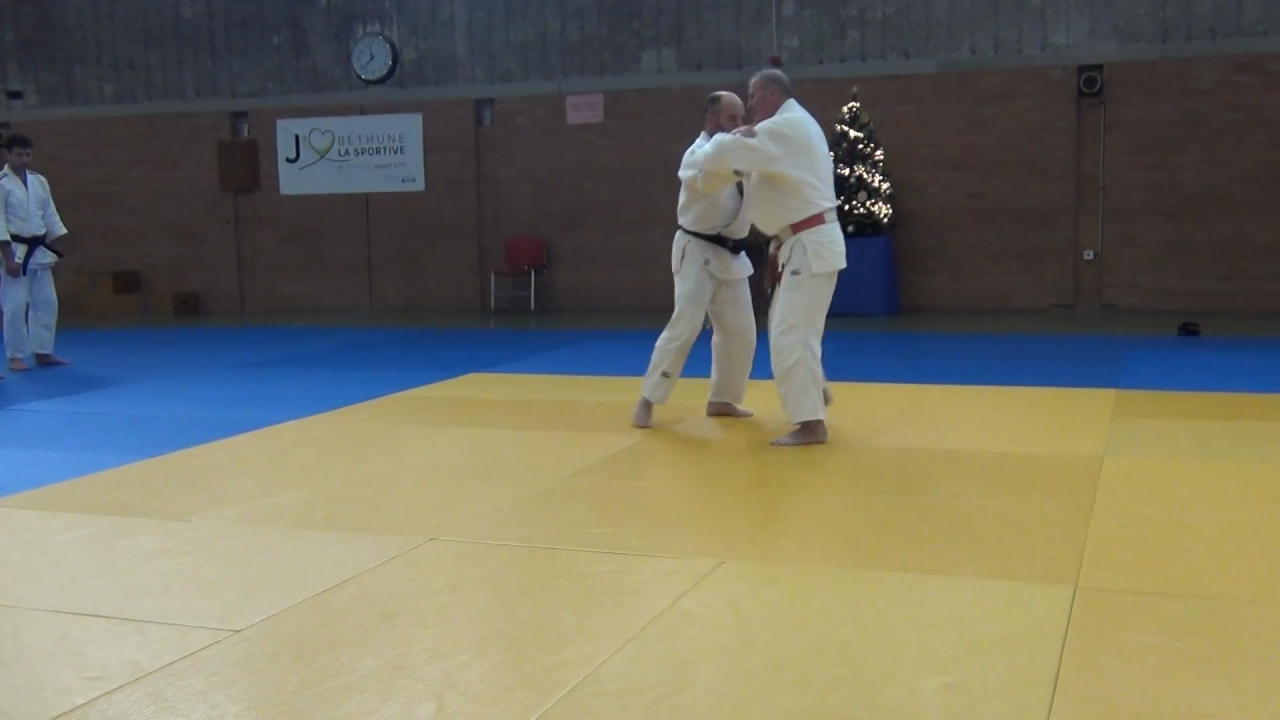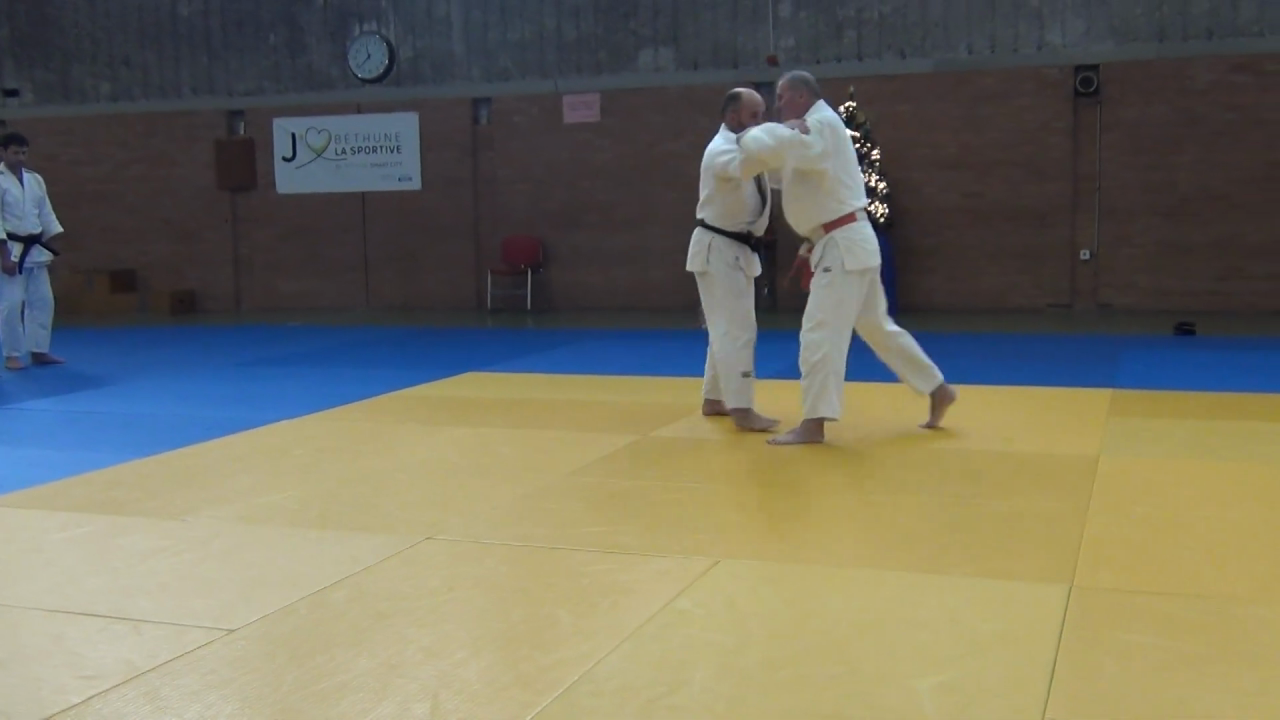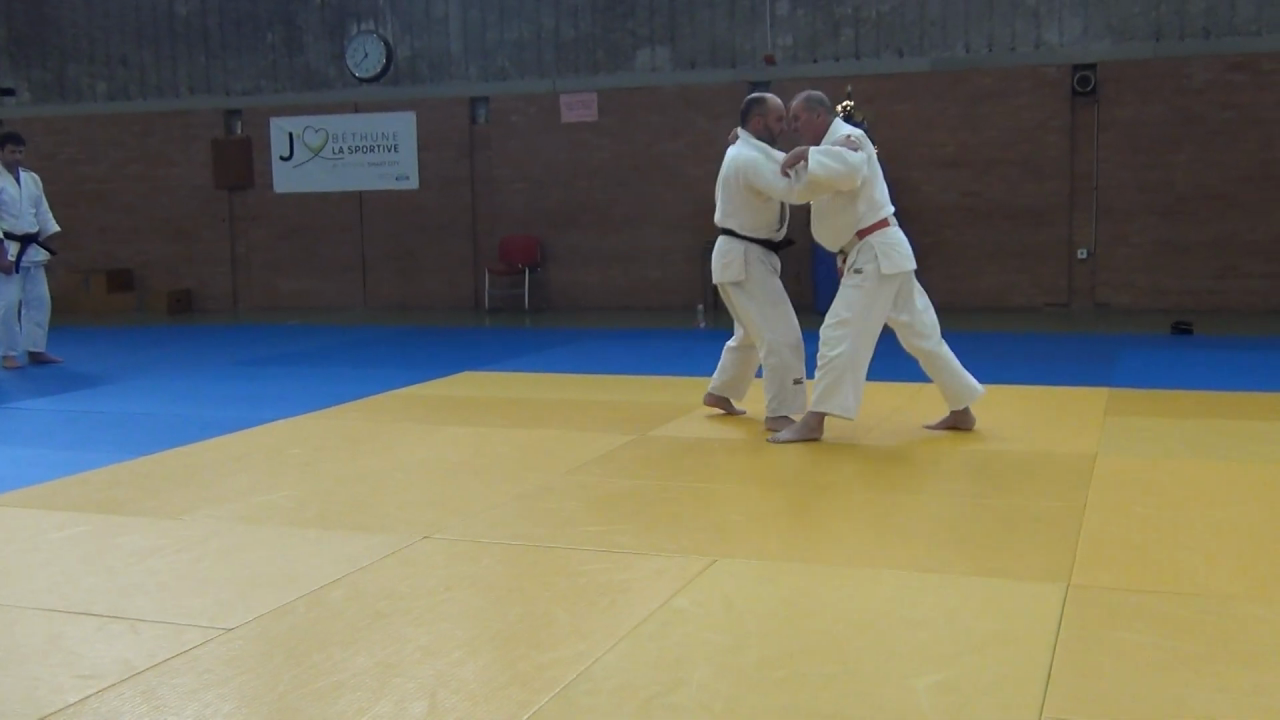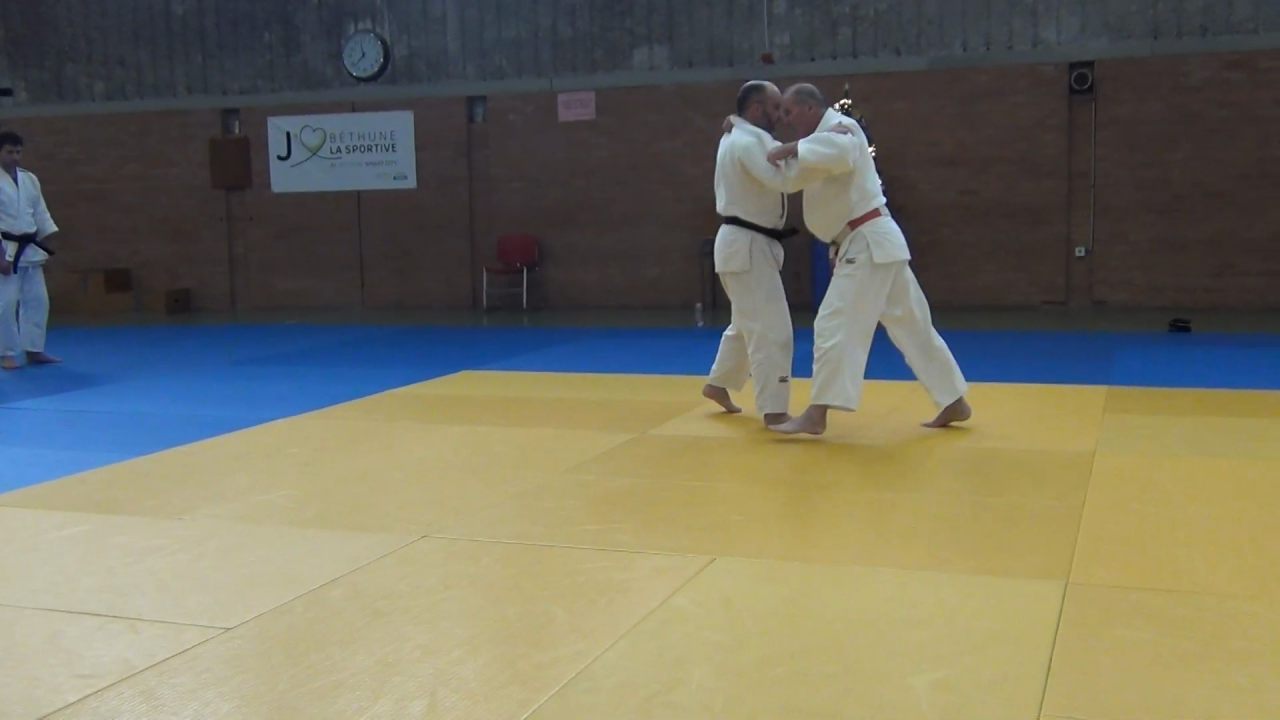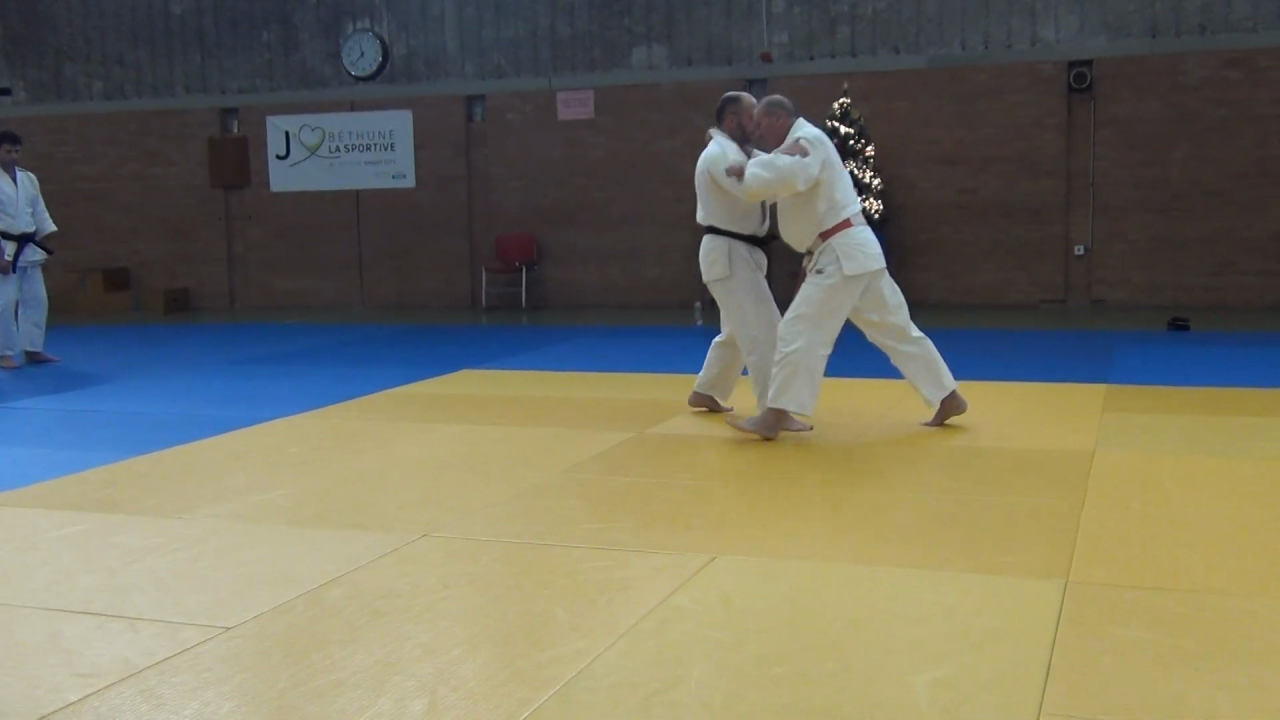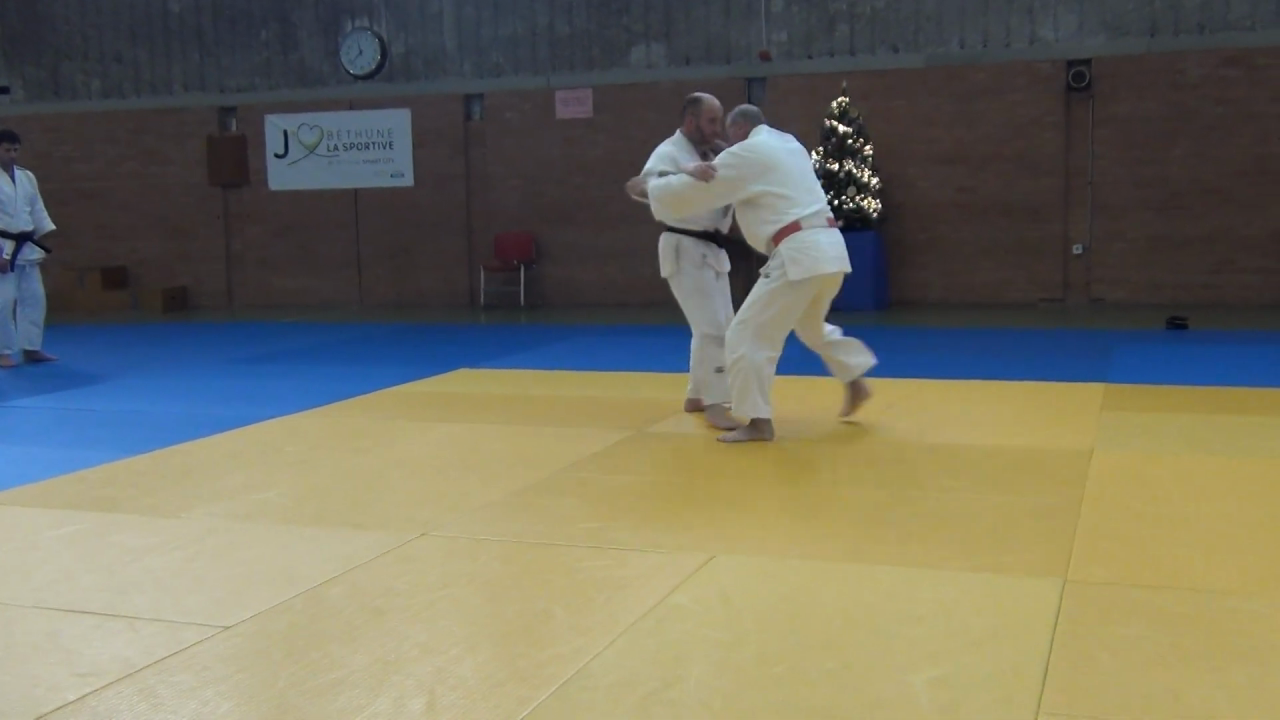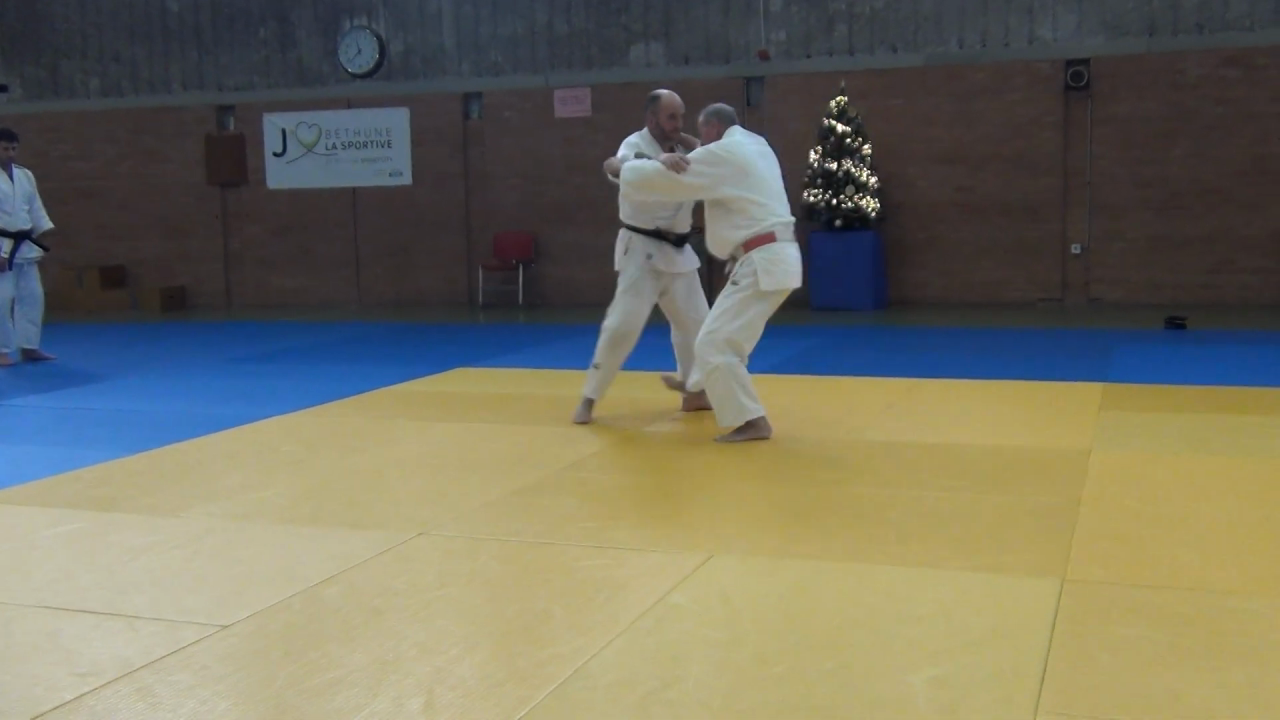
dt=0.2s
person 1, frame 1
left shoulder: (784, 125)
right shoulder: (798, 125)
left elbow: (726, 151)
left wrist: (703, 155)
left hip: (809, 245)
right hip: (809, 241)
left knee: (792, 335)
right knee: (787, 327)
left ankle: (811, 424)
right ankle: (814, 391)
person 1, frame 2
left shoulder: (819, 126)
right shoulder: (818, 126)
left elbow: (780, 144)
left wrist: (749, 136)
left hip: (842, 246)
right hip: (847, 242)
left knee: (820, 333)
right knee: (875, 326)
left ankle: (813, 424)
right ankle: (936, 389)
person 1, frame 3
left shoulder: (848, 138)
right shoulder: (834, 145)
left elbow: (848, 169)
left wrist: (802, 155)
left hip: (876, 252)
right hip: (882, 250)
left knee: (840, 332)
right knee: (920, 333)
left ankle: (813, 421)
right ankle: (962, 410)
person 1, frame 4
left shoulder: (840, 126)
right shoulder: (824, 135)
left elbow: (842, 152)
left wrist: (792, 148)
left hip: (869, 242)
right hip: (875, 242)
left knee: (836, 324)
right knee: (912, 326)
left ankle: (816, 415)
right ankle: (954, 402)
person 1, frame 5
left shoulder: (806, 139)
right shoulder: (803, 142)
left elbow: (791, 173)
left wrist: (746, 168)
left hip: (842, 252)
right hip: (856, 249)
left knee: (800, 330)
right knee: (895, 329)
left ankle: (774, 417)
right ankle: (948, 397)
person 1, frame 6
left shoulder: (744, 154)
right shoulder: (786, 144)
left elbow: (690, 189)
left wrist: (646, 188)
left hip: (800, 254)
right hip: (829, 246)
left knee: (748, 337)
right knee: (810, 326)
left ankle: (758, 422)
right ankle: (854, 381)
person 1, frame 7
left shoulder: (720, 154)
right shoulder: (757, 145)
left elbow: (663, 177)
left wrist: (620, 167)
left hip: (763, 263)
right hip: (782, 257)
left knee: (714, 343)
right knee: (731, 332)
left ankle: (753, 421)
right ankle: (699, 384)
person 2, frame 1
right shoulder: (698, 154)
right elbow: (706, 178)
left hip: (731, 255)
right hip: (697, 251)
left knee: (739, 332)
right knee: (683, 328)
left ankle: (721, 399)
right ankle: (647, 400)
person 2, frame 2
right shoulder: (722, 148)
right elbow: (745, 164)
left hip: (742, 250)
right hip: (717, 248)
left knee: (735, 327)
right knee: (734, 328)
left ankle: (715, 399)
right ankle: (742, 409)
person 2, frame 3
left shoulder: (753, 152)
right shoulder: (750, 158)
right elbow: (793, 189)
left hip: (749, 253)
right hip: (746, 256)
left knee: (750, 334)
right knee: (782, 333)
left ankle: (719, 392)
right ankle: (780, 414)
person 2, frame 4
left shoulder: (739, 138)
right shoulder: (749, 141)
right elbow: (784, 178)
left hip: (742, 242)
right hip: (749, 245)
left knee: (747, 323)
right knee: (772, 329)
left ankle: (718, 383)
right ankle: (774, 411)
person 2, frame 5
left shoulder: (725, 150)
right shoulder: (722, 153)
left hip: (732, 252)
right hip: (729, 252)
left knee: (737, 331)
right knee: (763, 331)
left ankle: (704, 391)
person 2, frame 6
left shoulder: (713, 151)
right shoulder: (669, 154)
left hip: (712, 250)
right hip: (686, 250)
left knee: (720, 325)
right knee: (712, 324)
left ankle: (698, 396)
right ankle: (715, 404)
person 2, frame 7
left shoulder: (682, 149)
right shoulder: (633, 147)
left wrist: (696, 150)
left hip: (677, 250)
right hip: (640, 249)
left knee: (695, 322)
right knee: (623, 323)
left ankle: (695, 393)
right ankle: (591, 397)
person 3, frame 1
left shoulder: (39, 181)
left elbow: (50, 216)
left wrist: (57, 248)
left hip: (39, 251)
left knee: (46, 302)
left ankle: (43, 352)
person 3, frame 2
left shoulder: (35, 180)
left elbow: (46, 214)
left wrist: (53, 247)
left hip: (35, 250)
left knee: (43, 301)
left ankle: (39, 351)
person 3, frame 3
left shoulder: (32, 179)
left elbow: (43, 213)
left wrist: (50, 245)
left hip: (32, 249)
left knee: (39, 301)
left ankle: (36, 350)
person 3, frame 4
left shoulder: (30, 179)
left elbow: (41, 213)
left wrist: (47, 245)
left hip: (30, 249)
left knee: (37, 300)
left ankle: (34, 350)
person 3, frame 5
left shoulder: (29, 178)
left elbow: (39, 212)
left wrist: (46, 244)
left hip: (29, 248)
left knee: (36, 300)
left ankle: (33, 349)
person 3, frame 6
left shoulder: (27, 177)
left elbow: (38, 211)
left wrist: (46, 241)
left hip: (27, 247)
left knee: (34, 299)
left ankle: (31, 348)
person 3, frame 7
left shoulder: (25, 175)
left elbow: (36, 209)
left wrist: (44, 241)
left hip: (25, 245)
left knee: (32, 297)
left ankle: (29, 347)
